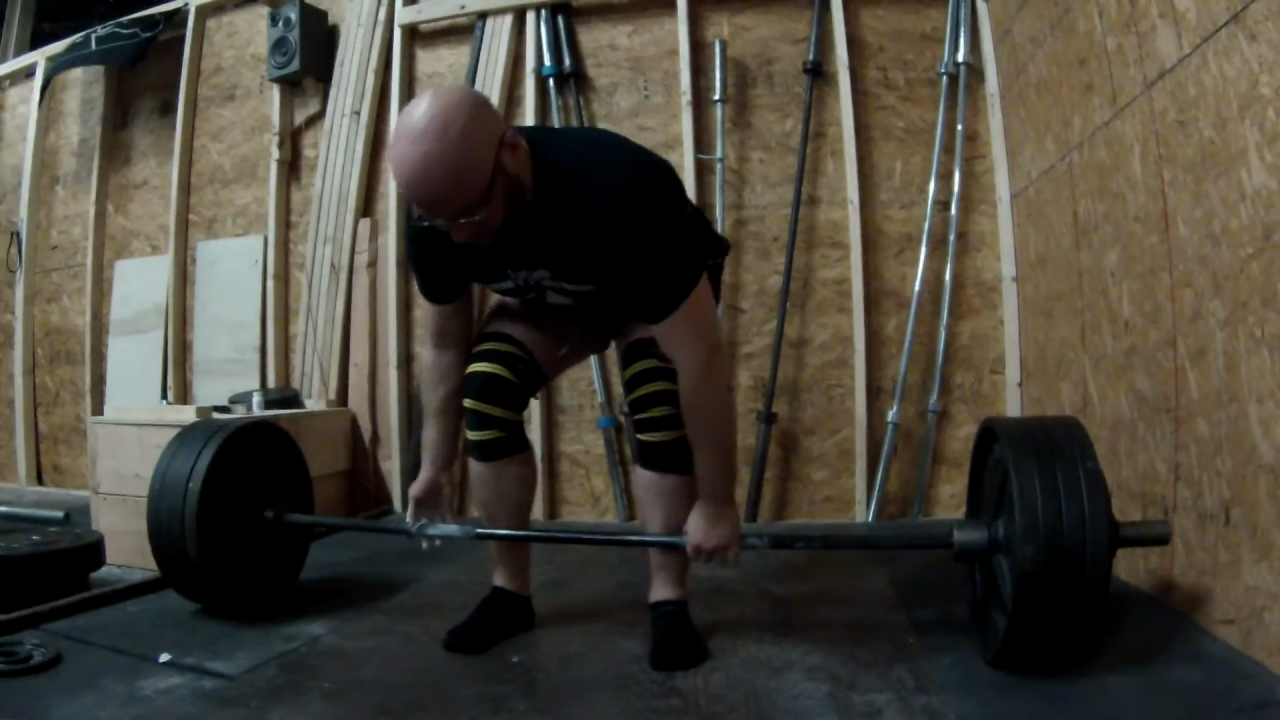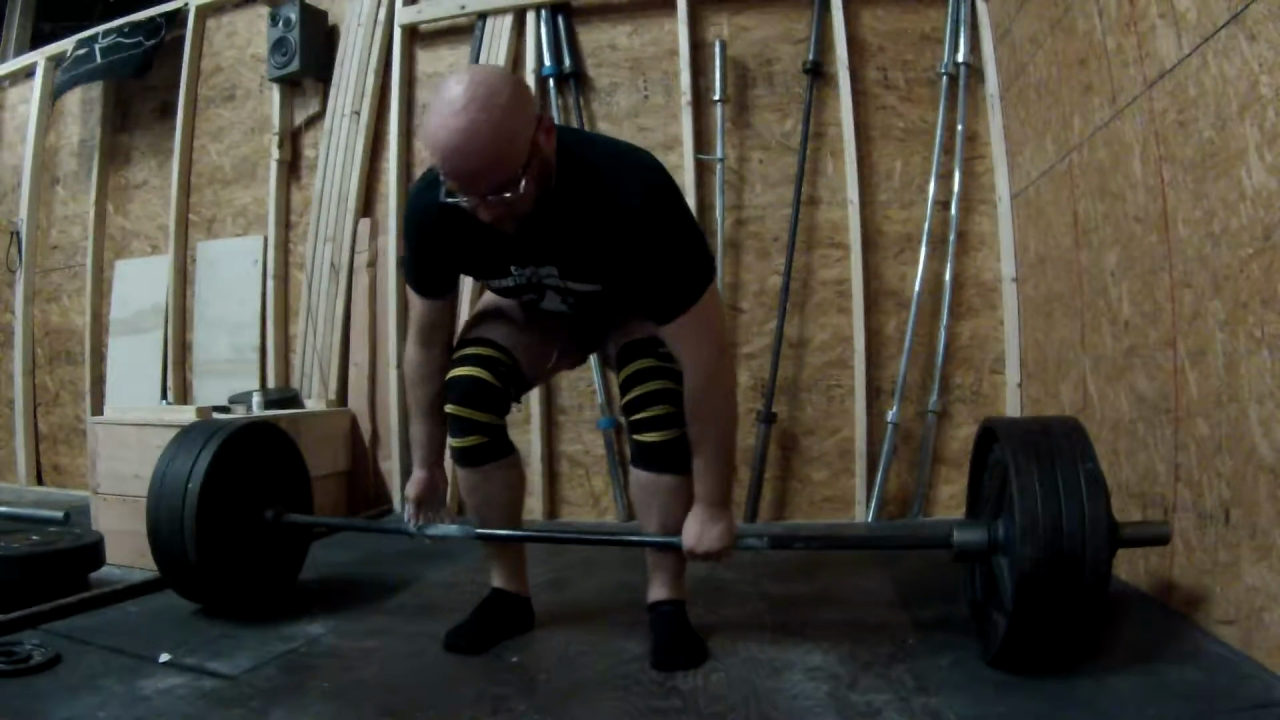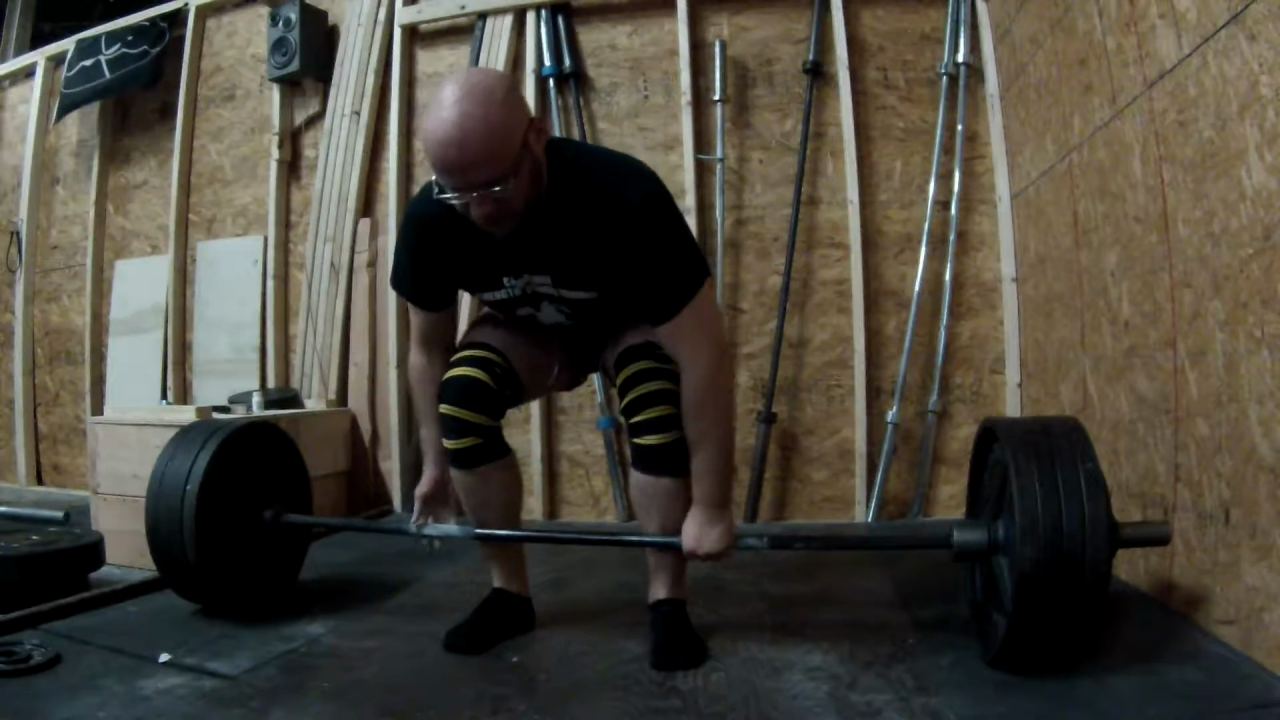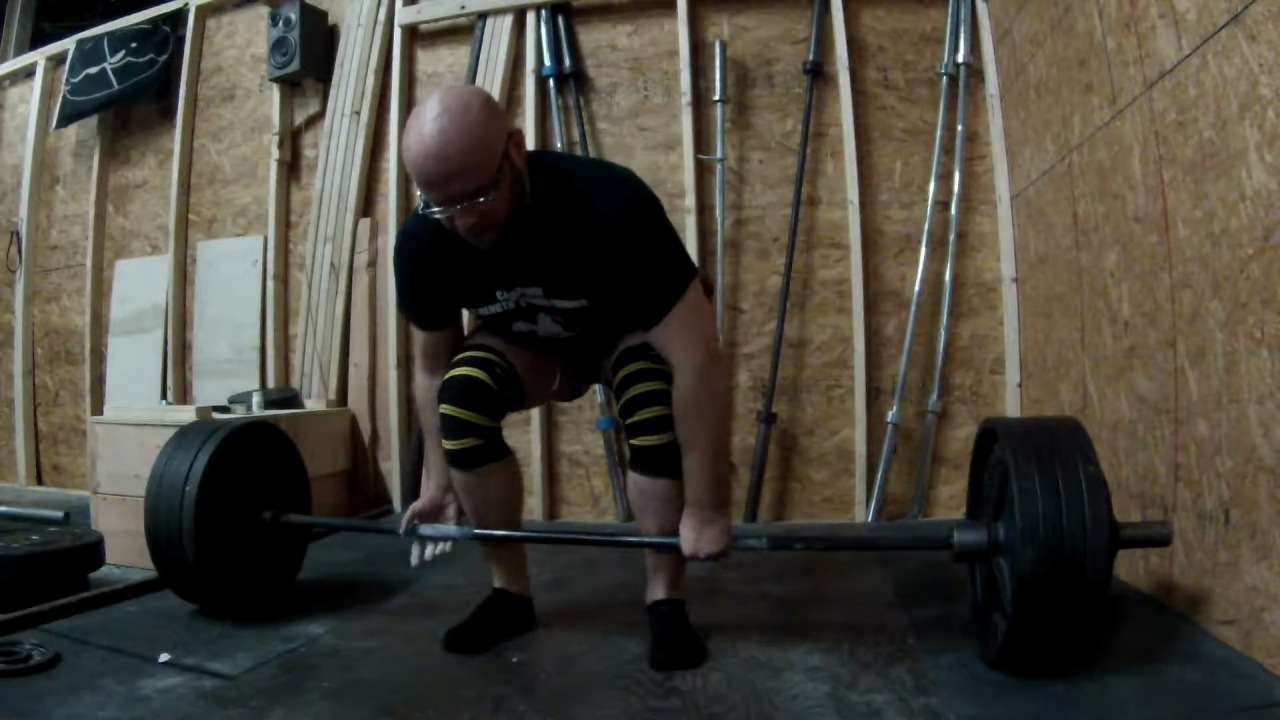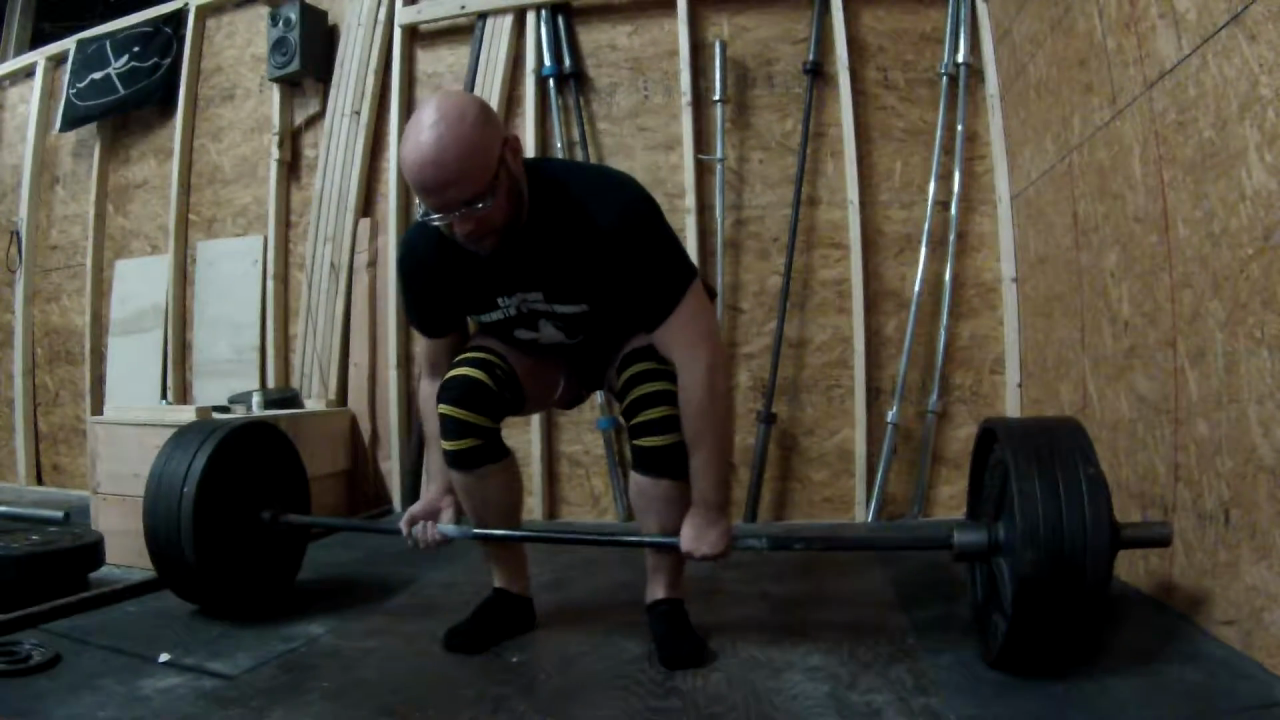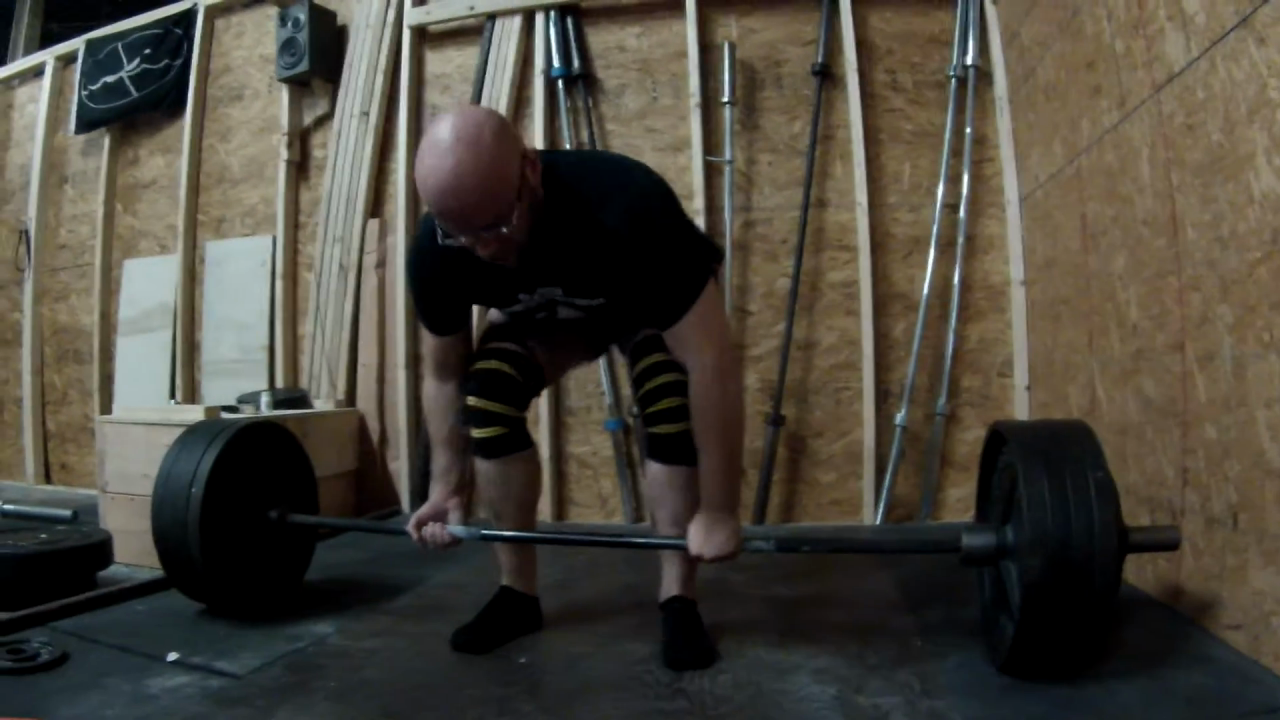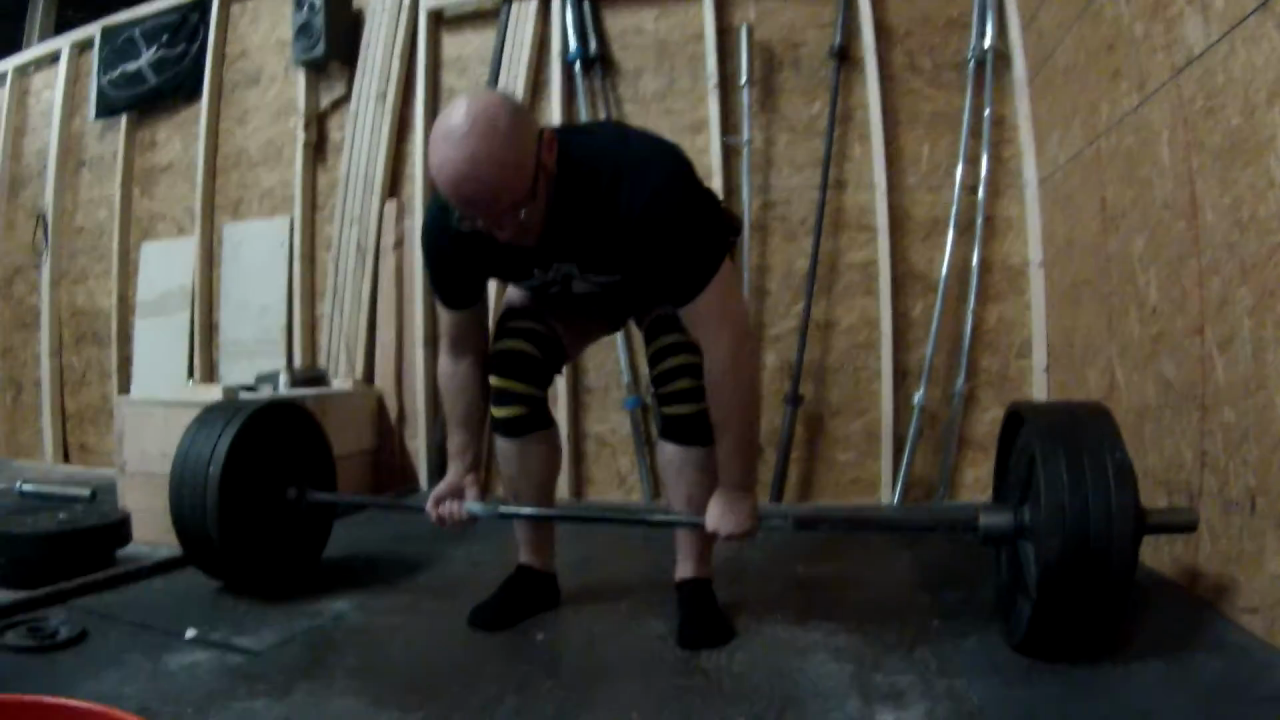
dt=0.3s
person 1, frame 1
left shoulder: (615, 193)
right shoulder: (434, 216)
left elbow: (701, 360)
right elbow: (443, 346)
left wrist: (715, 504)
right wrist: (434, 468)
left hip: (657, 288)
right hip: (546, 300)
left knee: (660, 407)
right knee: (484, 395)
left ankle: (668, 599)
right ankle: (510, 591)
person 1, frame 2
left shoulder: (631, 194)
right shoulder: (432, 209)
left elbow: (707, 358)
right elbow: (426, 340)
left wrist: (711, 506)
right wrist: (426, 465)
left hip: (633, 305)
right hip: (531, 308)
left knee: (657, 404)
right knee: (467, 397)
left ankle: (665, 599)
right ankle: (509, 591)
person 1, frame 3
left shoulder: (624, 199)
right shoulder: (428, 222)
left elbow: (706, 358)
right elbow: (428, 349)
left wrist: (710, 507)
right wrist: (436, 464)
left hip: (630, 321)
right hip: (530, 329)
left knee: (659, 403)
right knee: (461, 399)
left ankle: (667, 599)
right ankle: (510, 592)
person 1, frame 4
left shoulder: (609, 206)
right shoulder: (423, 242)
left elbow: (698, 360)
right elbow: (432, 369)
left wrist: (706, 509)
right wrist: (438, 483)
left hip: (627, 330)
right hip: (530, 341)
left knee: (656, 406)
right knee: (462, 400)
left ankle: (665, 599)
right ankle: (511, 591)
person 1, frame 5
left shoulder: (609, 212)
right shoulder: (425, 251)
left elbow: (701, 360)
right elbow: (435, 376)
left wrist: (708, 510)
right wrist: (438, 487)
left hip: (631, 337)
right hip: (531, 350)
left knee: (662, 405)
right knee: (460, 401)
left ankle: (665, 599)
right ankle: (510, 592)
person 1, frame 6
left shoulder: (626, 209)
right shoulder: (435, 251)
left elbow: (713, 363)
right elbow: (443, 373)
left wrist: (717, 511)
right wrist: (445, 488)
left hip: (646, 308)
right hip: (541, 319)
left knee: (671, 401)
right knee: (487, 396)
left ankle: (677, 599)
right ankle: (517, 591)
person 1, frame 7
left shoulder: (645, 186)
right shoulder: (449, 225)
left elbow: (728, 346)
right elbow: (459, 350)
left wrist: (735, 490)
right wrist: (462, 466)
left hip: (665, 274)
right hip: (558, 287)
left knee: (685, 386)
right knee: (509, 378)
left ankle: (693, 578)
right ankle: (535, 568)
